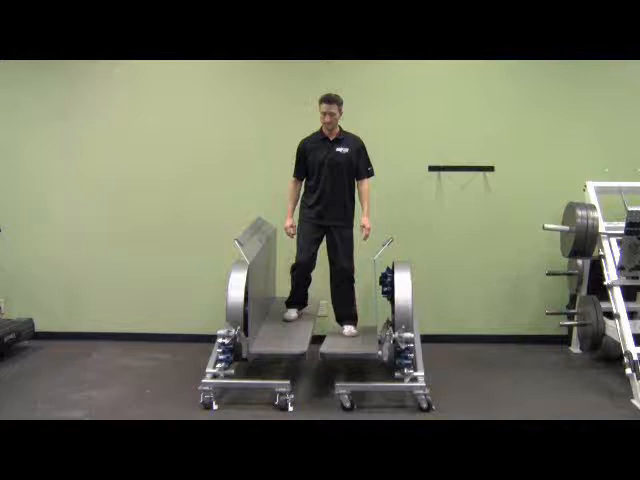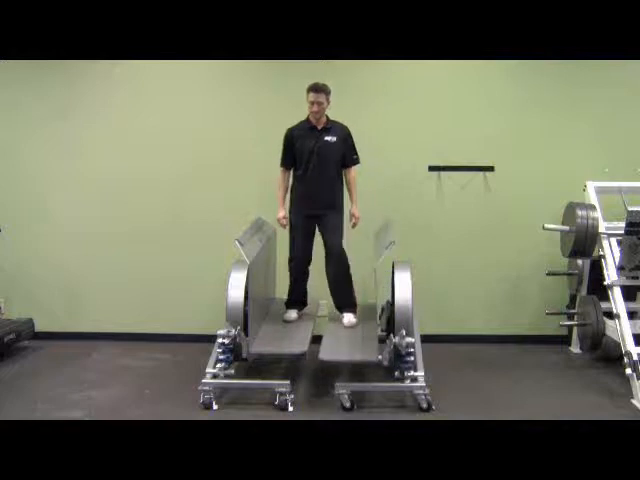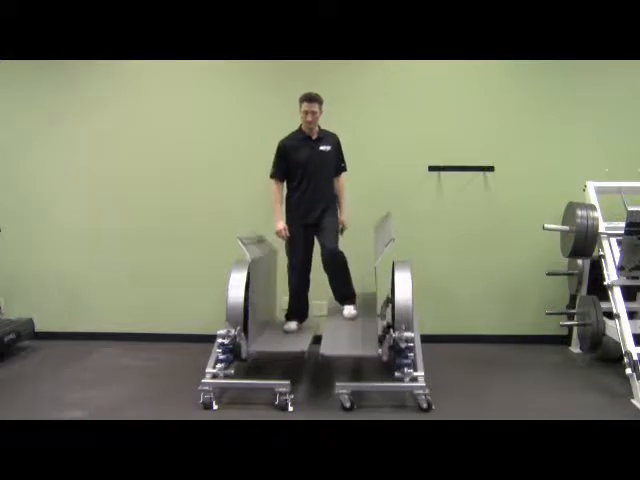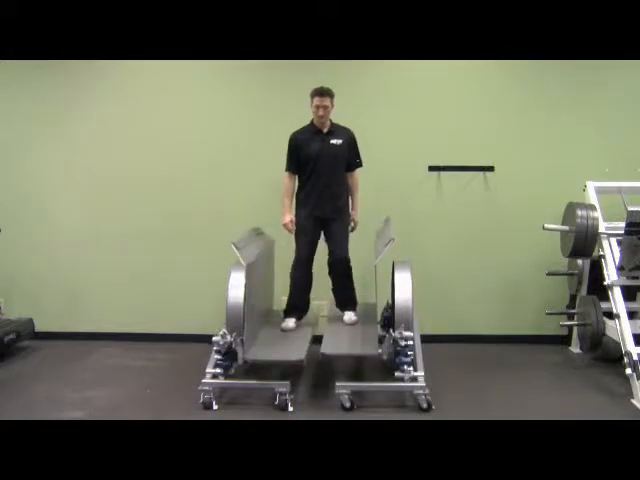
dt=0.4s
person 1, frame 1
left shoulder: (354, 144)
right shoulder: (307, 144)
left elbow: (363, 181)
right elbow: (296, 181)
left wrist: (365, 215)
right wrist: (289, 215)
left hip: (341, 218)
right hip: (311, 216)
left knee: (343, 269)
right knee: (303, 262)
left ankle: (347, 319)
right ankle: (295, 304)
person 1, frame 2
left shoulder: (341, 132)
right shoulder: (294, 133)
left elbow: (349, 170)
right elbow: (285, 171)
left wrist: (354, 204)
right wrist: (281, 207)
left hip: (331, 207)
right hip: (301, 208)
left knee: (336, 255)
right knee: (299, 257)
left ankle: (347, 308)
right ankle: (295, 304)
person 1, frame 3
left shoulder: (332, 141)
right shoulder: (287, 144)
left elbow: (337, 178)
right elbow: (277, 183)
left wrist: (342, 211)
right wrist: (279, 219)
left hip: (326, 212)
right hip: (298, 216)
left knee: (332, 252)
right knee: (298, 266)
left ankle: (347, 301)
right ankle: (296, 315)
person 1, frame 4
left shoulder: (346, 136)
right shoulder: (298, 138)
left elbow: (352, 173)
right elbow: (290, 176)
left wrist: (354, 207)
right wrist: (287, 211)
left hip: (337, 210)
right hip: (307, 209)
left knee: (340, 258)
right knee: (302, 260)
left ankle: (347, 307)
right ankle: (294, 313)
